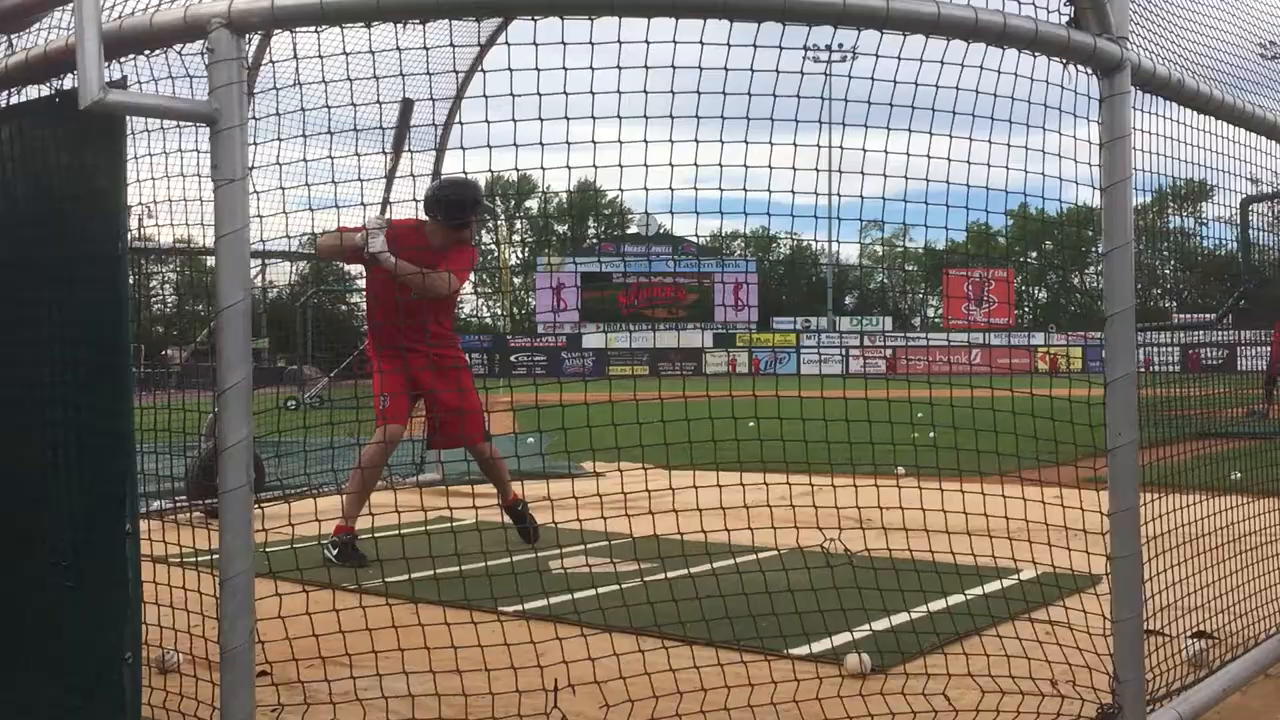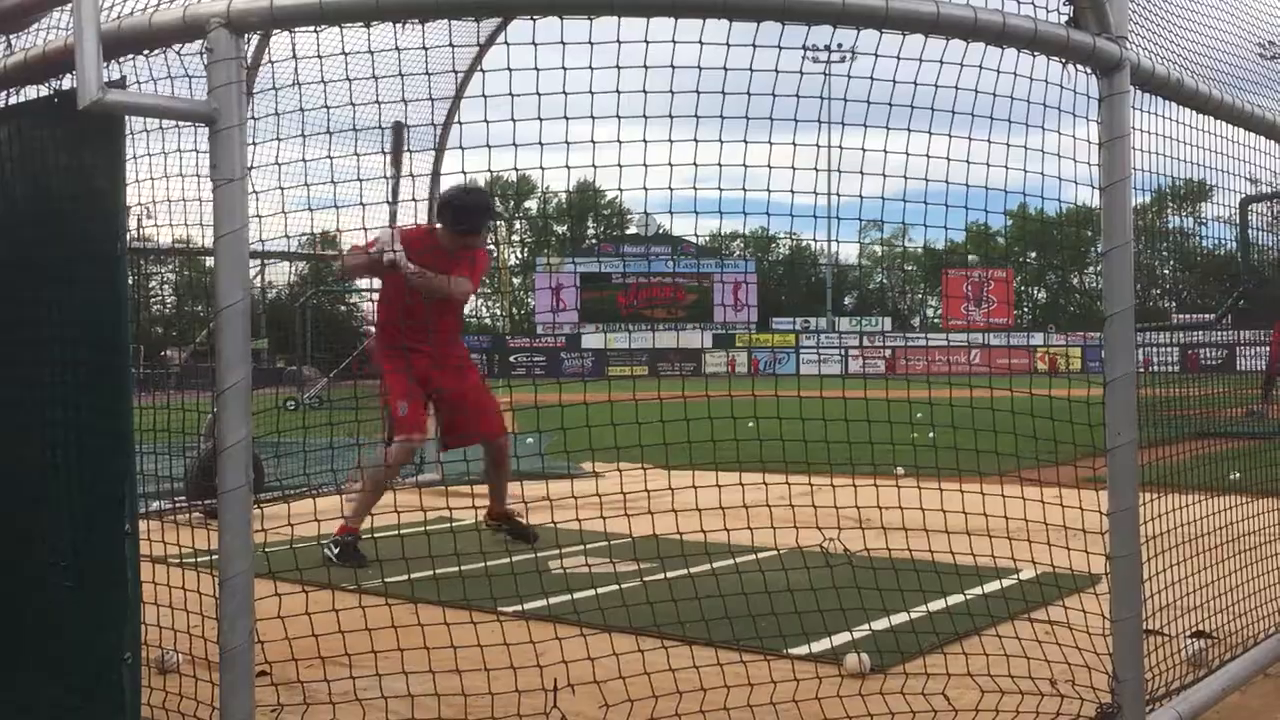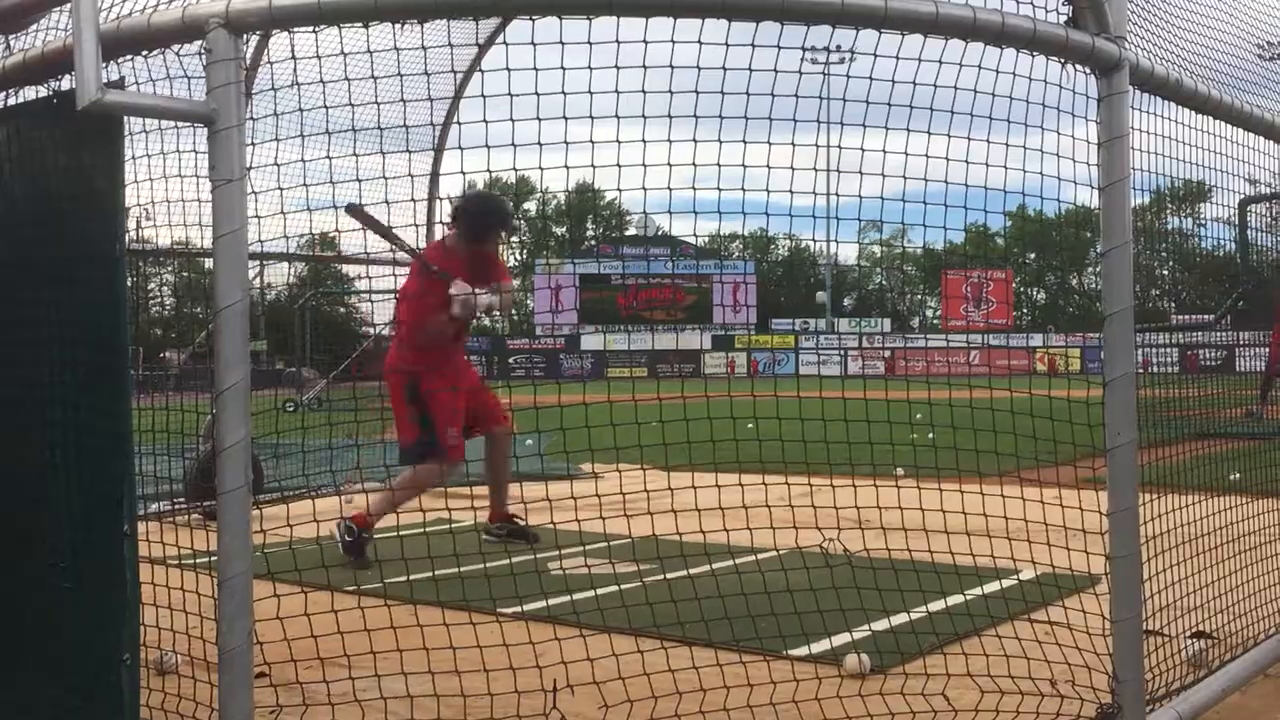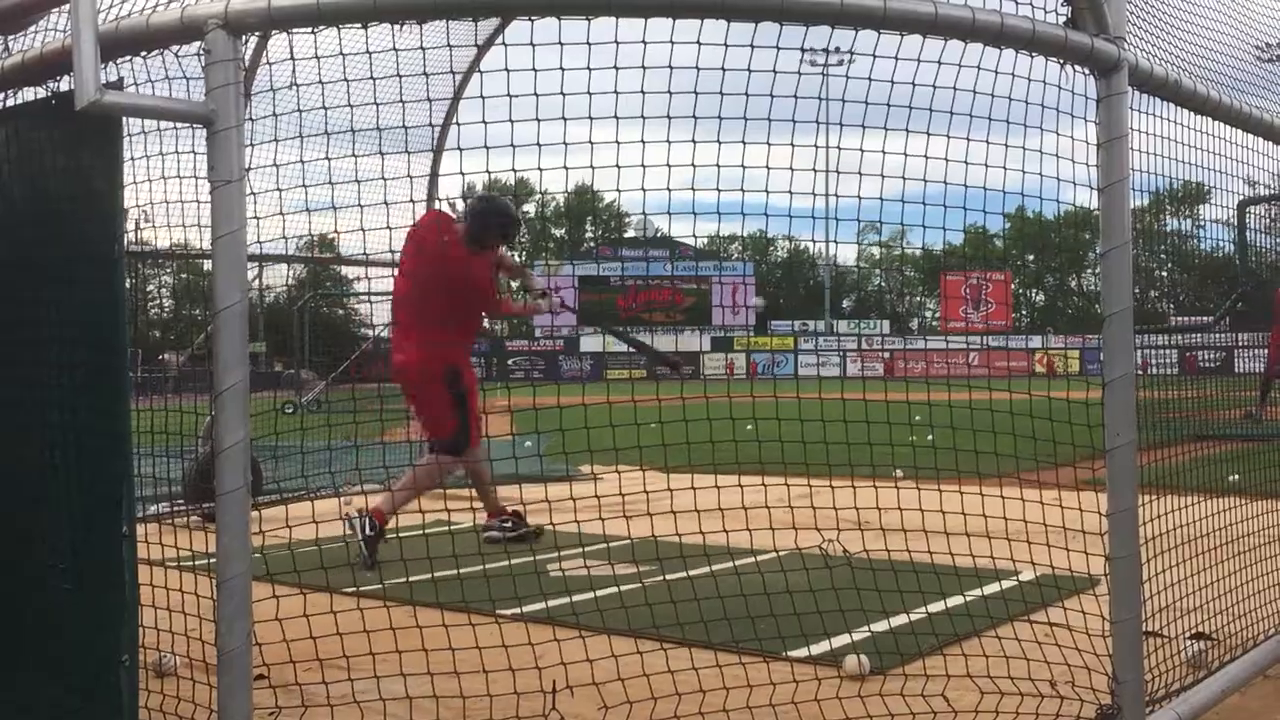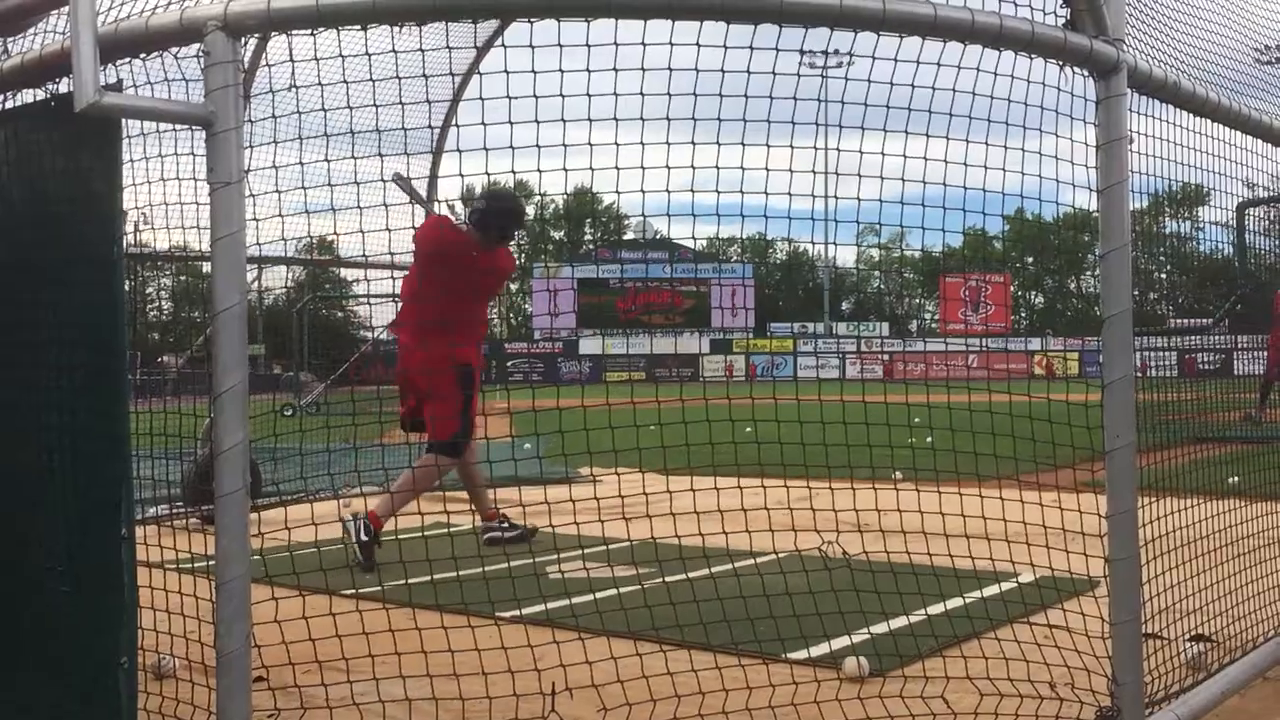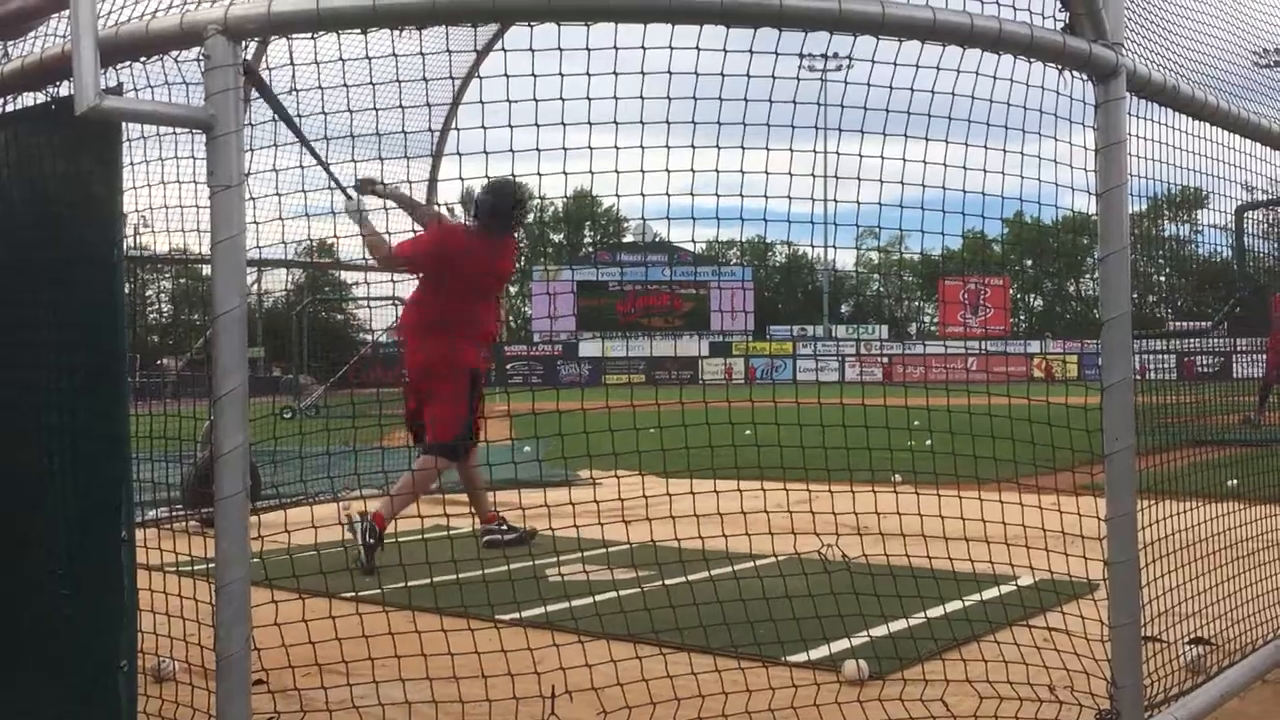
dt=0.1s
person 1, frame 1
left shoulder: (463, 250)
right shoulder: (391, 232)
left elbow: (439, 286)
right elbow: (324, 246)
left wrist: (390, 261)
right wrist: (361, 242)
left hip: (442, 357)
right hip: (392, 354)
left knee: (477, 442)
right knee: (388, 435)
left ankle: (512, 501)
right ankle: (342, 535)
person 1, frame 2
left shoulder: (475, 255)
right shoulder: (405, 240)
left elbow: (456, 290)
right elbow: (348, 265)
left wrist: (405, 268)
right wrist: (377, 258)
left hip: (449, 358)
right hip: (399, 357)
left knee: (496, 436)
right knee: (406, 443)
left ankle: (499, 512)
right ankle: (345, 535)
person 1, frame 3
left shoulder: (481, 251)
right shoulder: (431, 269)
left elbow: (508, 294)
right elbow: (424, 336)
left wrist: (483, 299)
right wrist: (458, 310)
left hip: (449, 364)
right hip: (417, 370)
left knee: (499, 429)
right knee: (436, 460)
left ankle: (499, 517)
right ankle: (358, 524)
person 1, frame 4
left shoulder: (432, 223)
right shoulder: (476, 270)
left elbow: (490, 254)
right elbow: (501, 310)
left wrist: (530, 280)
right wrist: (537, 304)
left hip: (411, 355)
right hip: (439, 361)
left knee: (466, 435)
right knee: (450, 451)
left ankle: (497, 517)
right ankle: (374, 519)
person 1, frame 5
left shoulder: (436, 231)
right shoulder: (500, 261)
left hip: (411, 351)
right hip: (454, 359)
left knee: (456, 436)
right knee: (444, 451)
left ankle: (491, 519)
right ankle: (372, 520)
person 1, frame 6
left shoulder: (444, 239)
right shoulder: (504, 253)
left elbow: (386, 258)
left wrist: (361, 217)
right wrist: (392, 193)
left hip: (418, 352)
right hip: (461, 360)
left knee: (461, 438)
right knee: (443, 452)
left ankle: (490, 523)
right ankle: (375, 522)
